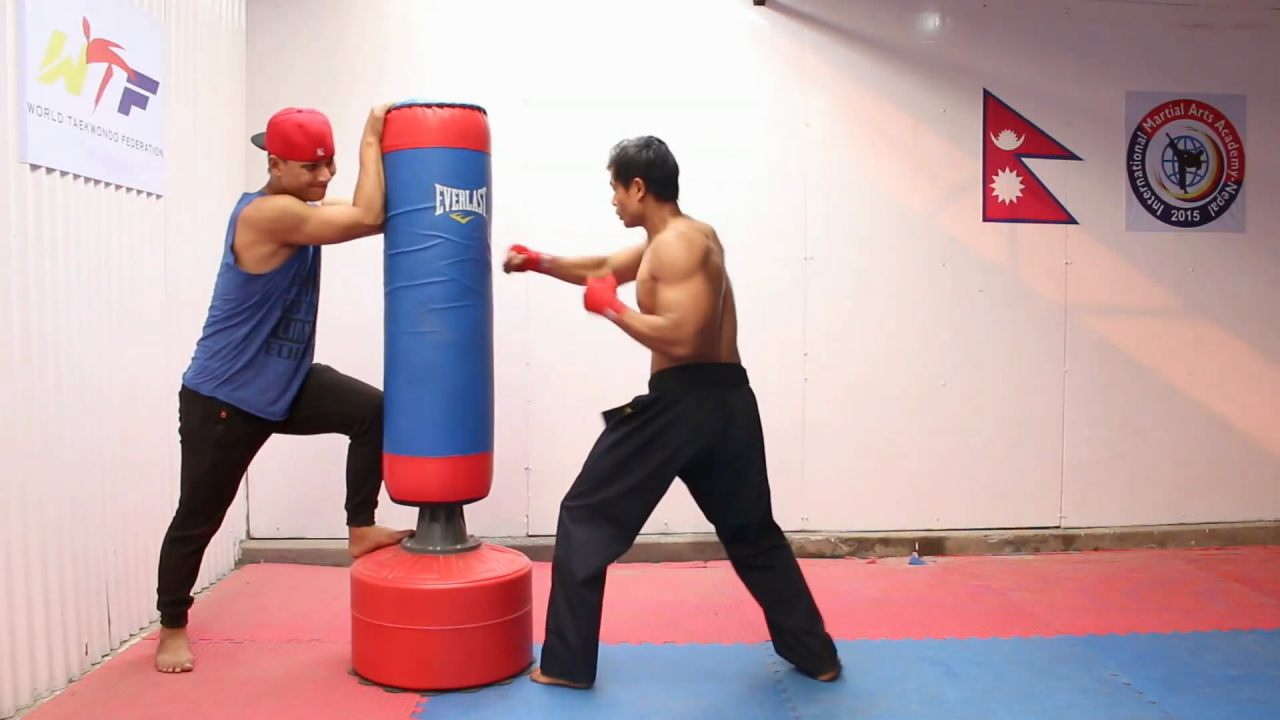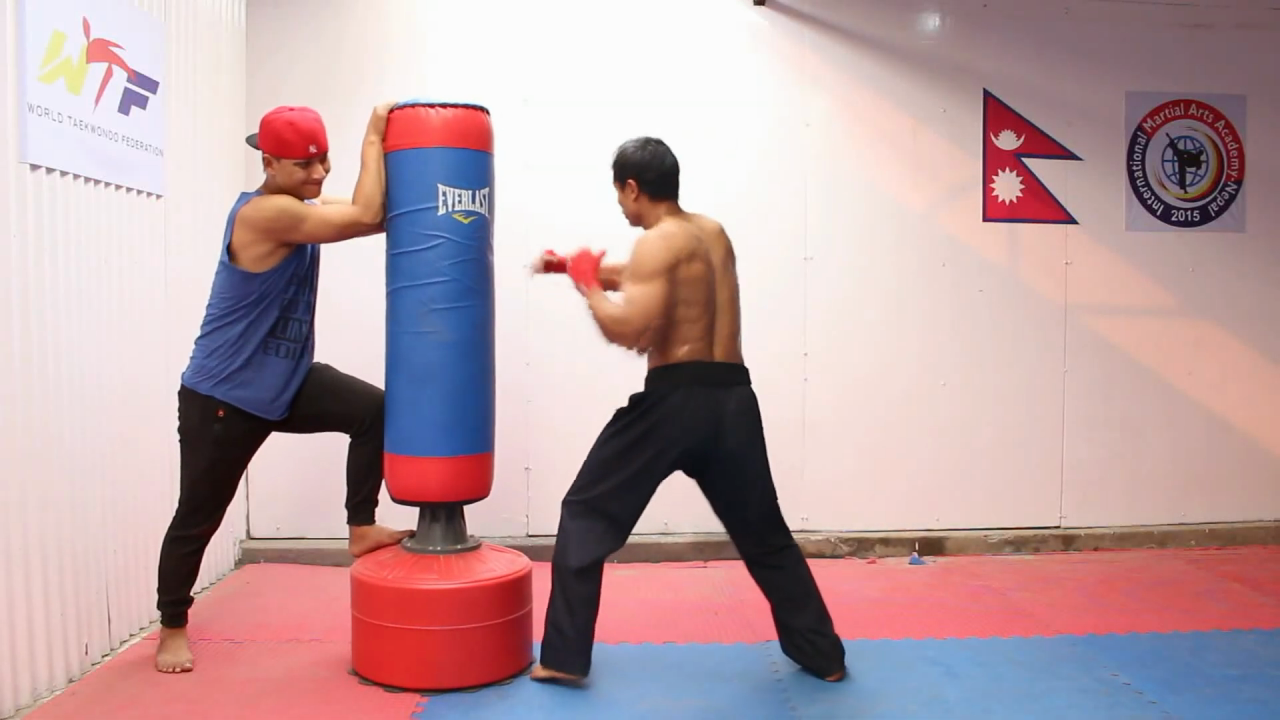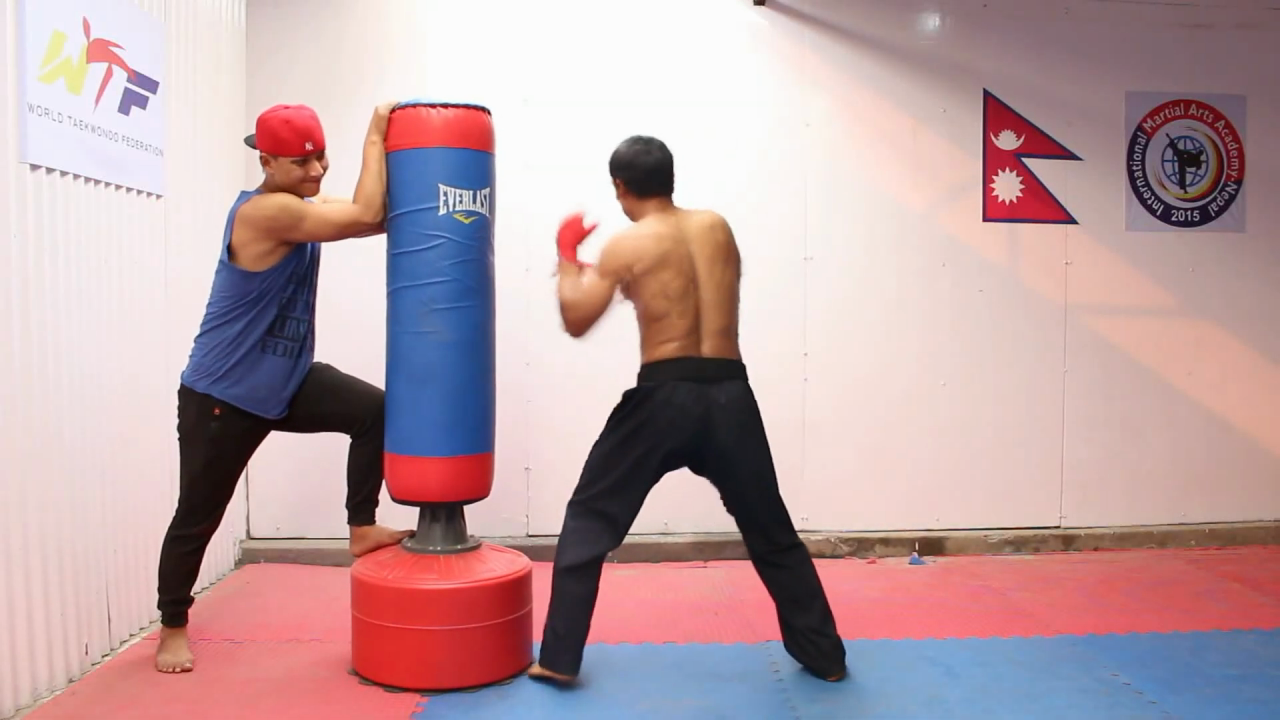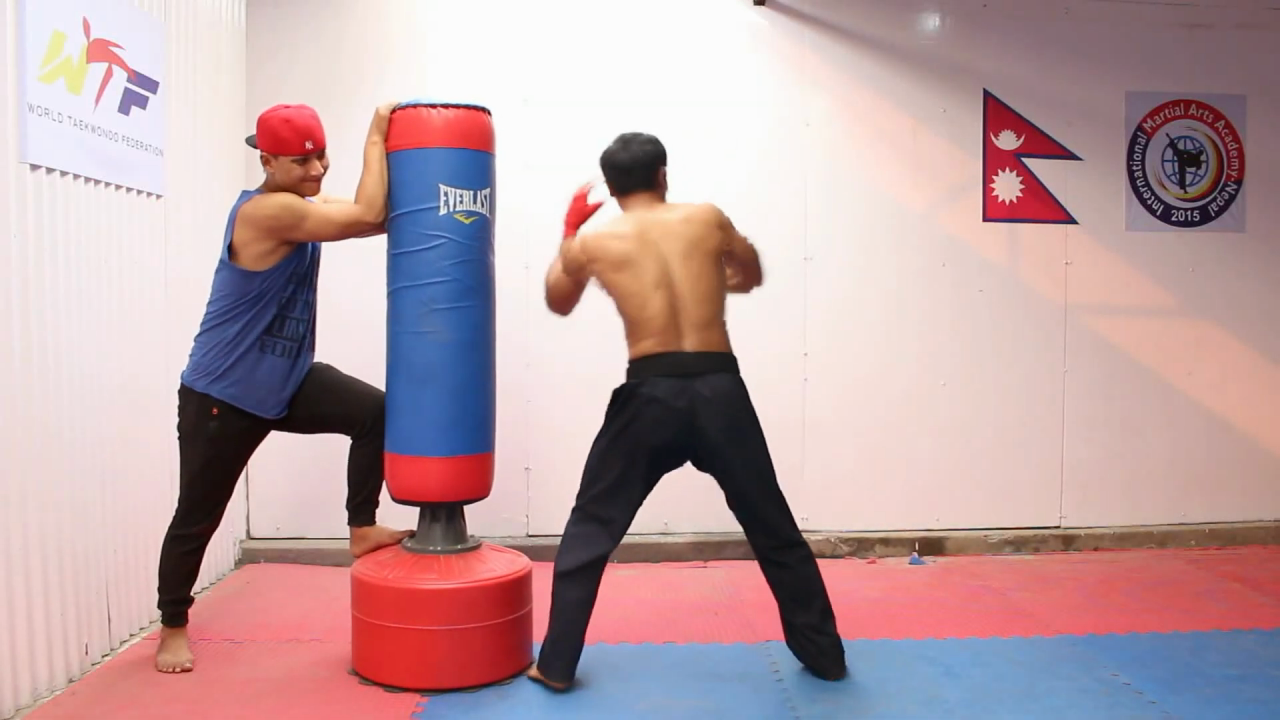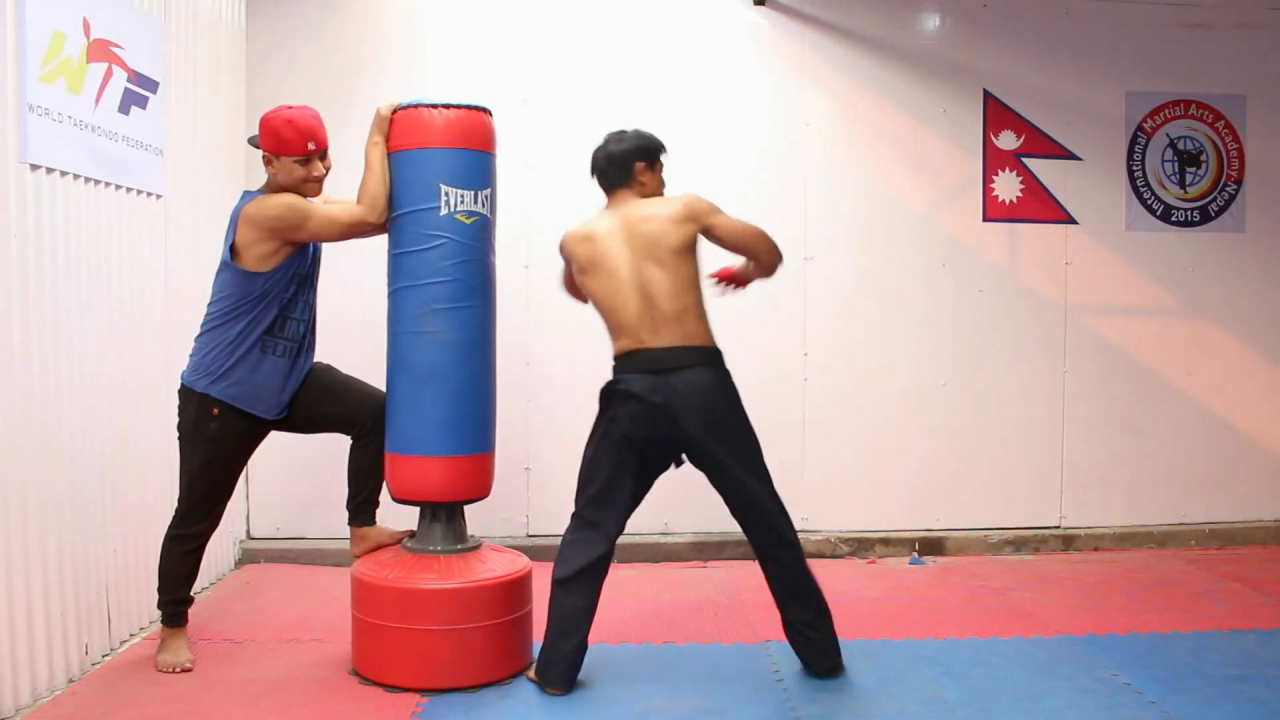
dt=0.2s
person 1, frame 1
left shoulder: (304, 209)
right shoulder: (266, 213)
left elbow: (373, 217)
right elbow: (365, 218)
right wrist: (371, 140)
left hip: (288, 383)
right hip: (223, 396)
left knee: (373, 411)
right knee: (199, 518)
left ankle: (360, 529)
right ankle: (172, 628)
person 1, frame 2
left shoulder: (304, 207)
right shoulder: (264, 213)
left elbow: (374, 216)
right elbow: (364, 217)
right wrist: (373, 139)
left hip: (287, 382)
right hip: (222, 396)
left knee: (374, 410)
right knee: (198, 518)
left ankle: (361, 528)
right ankle: (173, 628)
person 1, frame 3
left shoulder: (304, 205)
right shoulder: (264, 212)
left elbow: (375, 216)
right elbow: (364, 217)
right wrist: (375, 138)
left hip: (288, 381)
right hip: (221, 394)
left knee: (374, 410)
right knee: (197, 517)
left ankle: (361, 529)
right ankle: (173, 629)
person 1, frame 4
left shoulder: (305, 204)
right shoulder: (265, 211)
left elbow: (375, 217)
right elbow: (367, 216)
right wrist: (376, 138)
left hip: (288, 380)
right hip: (221, 394)
left knee: (374, 412)
right knee: (198, 517)
left ankle: (362, 529)
right ankle: (173, 629)
person 1, frame 5
left shoulder: (304, 205)
right shoulder: (268, 212)
left elbow: (375, 216)
right elbow: (369, 217)
right wrist: (376, 139)
left hip: (287, 381)
right hip: (220, 394)
left knee: (374, 412)
right knee: (197, 517)
left ankle: (362, 530)
right ankle: (173, 628)
person 2, frame 1
left shoulder: (674, 245)
right shoulder: (697, 232)
left elbow: (677, 335)
right elbow: (613, 266)
left wrist: (609, 306)
right wrist: (543, 262)
left hip: (682, 401)
right hip: (732, 399)
left knee: (587, 519)
right knee: (755, 535)
left ankle: (567, 662)
right ankle: (815, 654)
person 2, frame 2
left shoulder: (657, 244)
right shoulder: (712, 232)
left elbow: (626, 331)
left wrist: (584, 280)
right wrist: (585, 268)
left hip: (674, 400)
right hip: (733, 398)
left knee: (587, 518)
right knee: (764, 533)
left ankle: (564, 657)
right ankle: (823, 655)
person 2, frame 3
left shoulder: (627, 244)
right shoulder: (715, 226)
left elbow: (575, 322)
left wrist: (567, 252)
left hip: (663, 397)
right hip: (729, 394)
left knee: (590, 521)
right knee: (771, 531)
left ankle: (559, 657)
right ankle: (824, 655)
person 2, frame 4
left shoulder: (592, 239)
right shoulder: (705, 217)
left elbow: (558, 303)
right elbow: (751, 275)
left wrist: (568, 233)
left hip: (650, 393)
right hip: (718, 388)
left knee: (592, 526)
right knee: (772, 525)
left ankle: (556, 663)
right ankle: (824, 654)
person 2, frame 5
left shoulder: (577, 240)
right shoulder: (682, 209)
right elbow: (768, 252)
right wrist: (746, 271)
left hip: (633, 390)
right hip: (700, 383)
left knee: (591, 529)
right knee: (766, 518)
left ankle: (556, 667)
right ankle: (820, 651)
